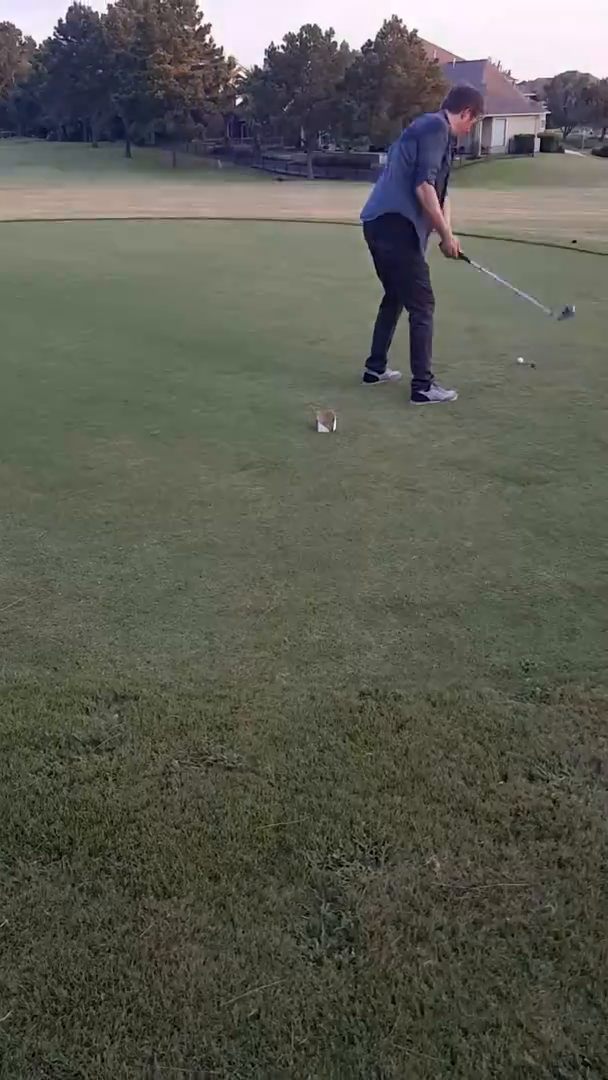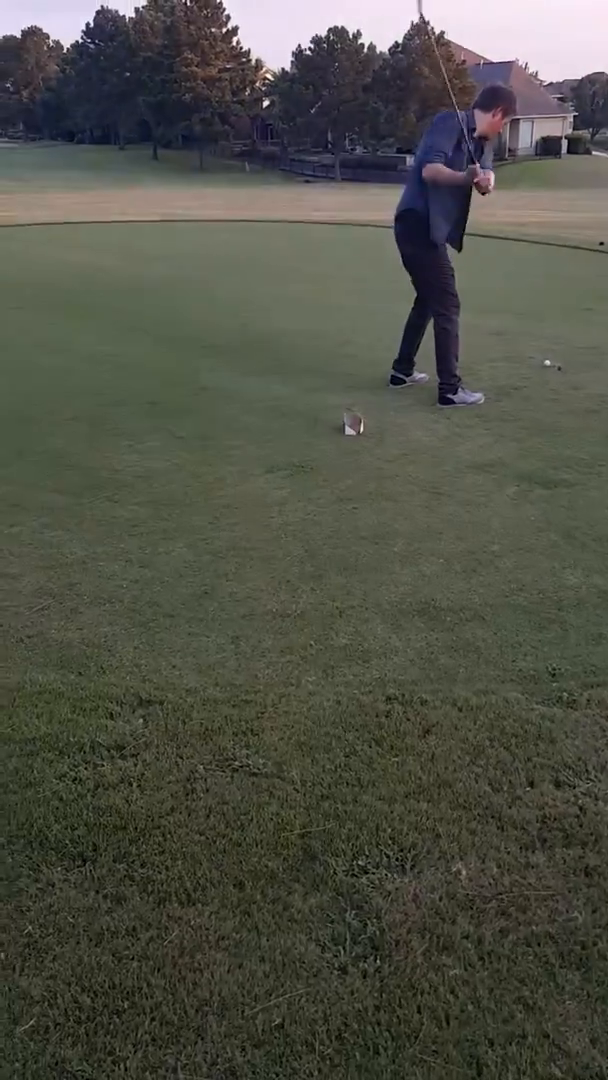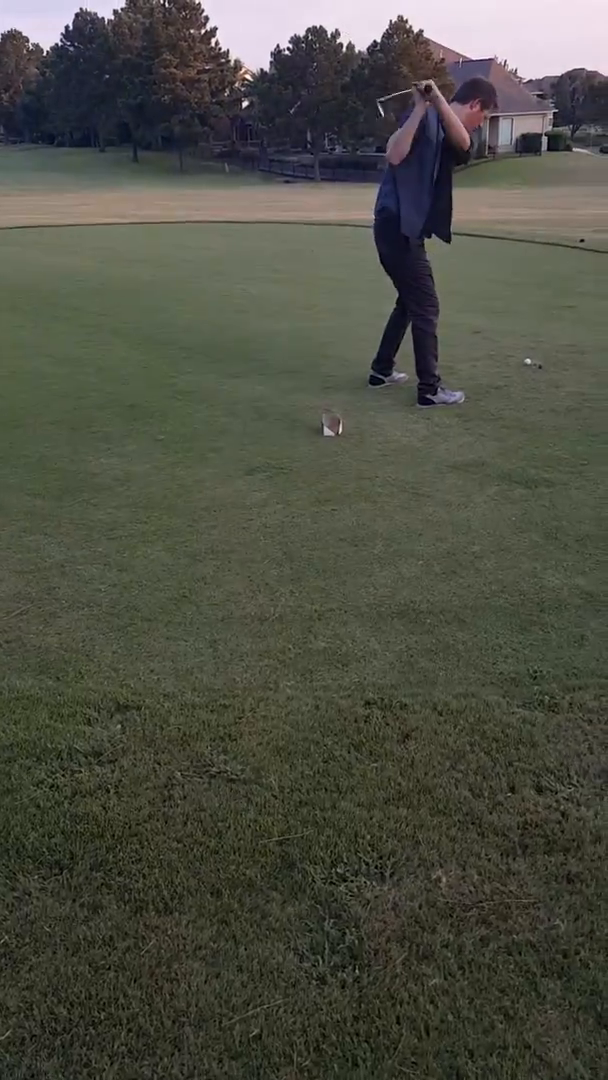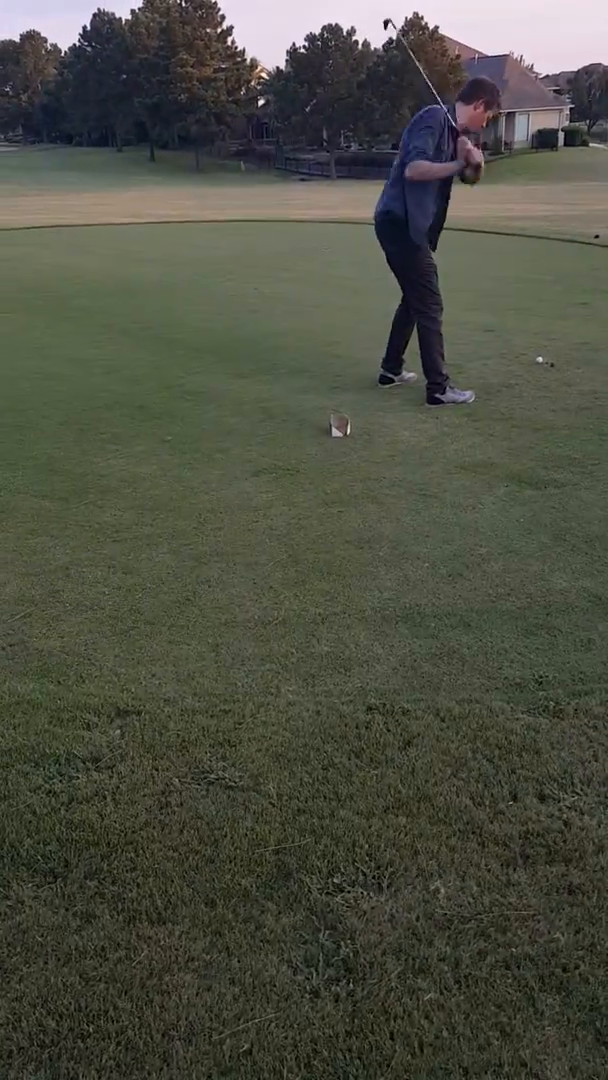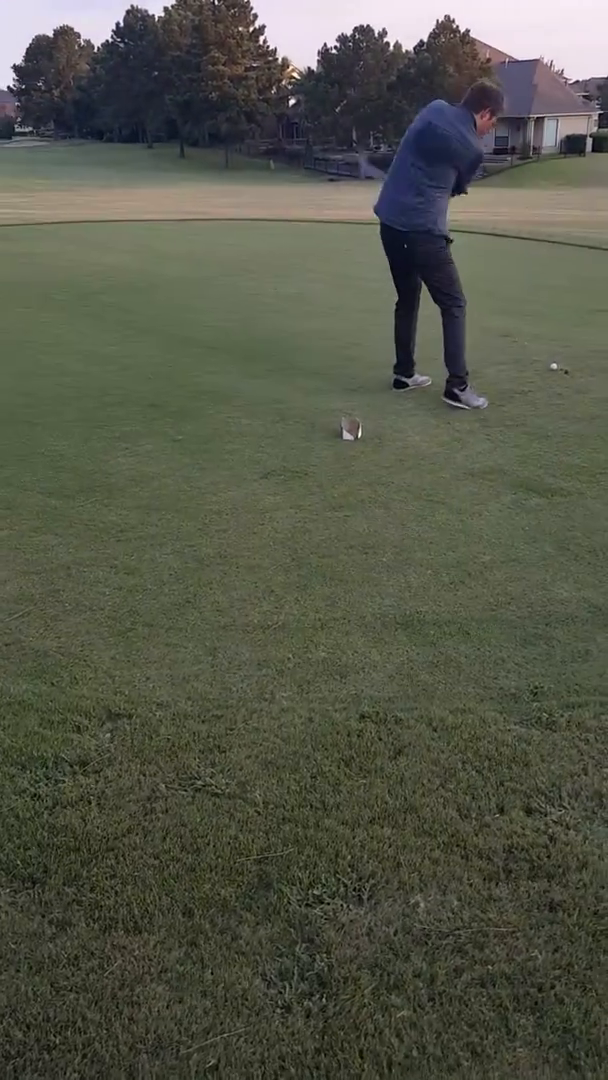
dt=0.3s
person 1, frame 1
left shoulder: (439, 137)
right shoulder: (434, 126)
left elbow: (439, 192)
right elbow: (422, 186)
left wrist: (447, 230)
right wrist: (445, 234)
left hip: (380, 222)
right hip: (395, 224)
left knee: (395, 296)
right knee: (422, 304)
left ankle: (375, 367)
right ankle: (423, 385)
person 1, frame 2
left shoulder: (481, 142)
right shoulder: (451, 121)
left elbow: (486, 179)
right elbow: (429, 170)
left wrist: (483, 179)
right wrist: (463, 177)
left hip: (429, 227)
right hip: (419, 223)
left knee: (427, 300)
right knee: (447, 306)
left ankle: (403, 370)
right ankle: (450, 389)
person 1, frame 3
left shoulder: (452, 130)
right shoulder: (424, 118)
left elbow: (463, 146)
right elbow: (394, 156)
left wrist: (438, 101)
right wrist: (421, 109)
left hip: (409, 228)
right hip: (397, 225)
left knee: (409, 301)
right knee: (425, 307)
left ankle: (381, 369)
right ankle: (430, 388)
person 1, frame 4
left shoulder: (454, 131)
right shoulder: (434, 117)
right elbow: (412, 170)
left wrist: (472, 159)
right wrist: (456, 165)
left hip: (407, 224)
right hip: (401, 224)
left knee: (414, 299)
right knee: (429, 305)
left ankle: (391, 369)
right ankle: (438, 388)
person 1, frame 5
left shoulder: (435, 110)
right shoulder: (473, 149)
left hip: (390, 224)
right hip: (423, 232)
left knee: (406, 301)
right knee: (453, 306)
left ankle: (404, 373)
right ankle: (457, 385)
